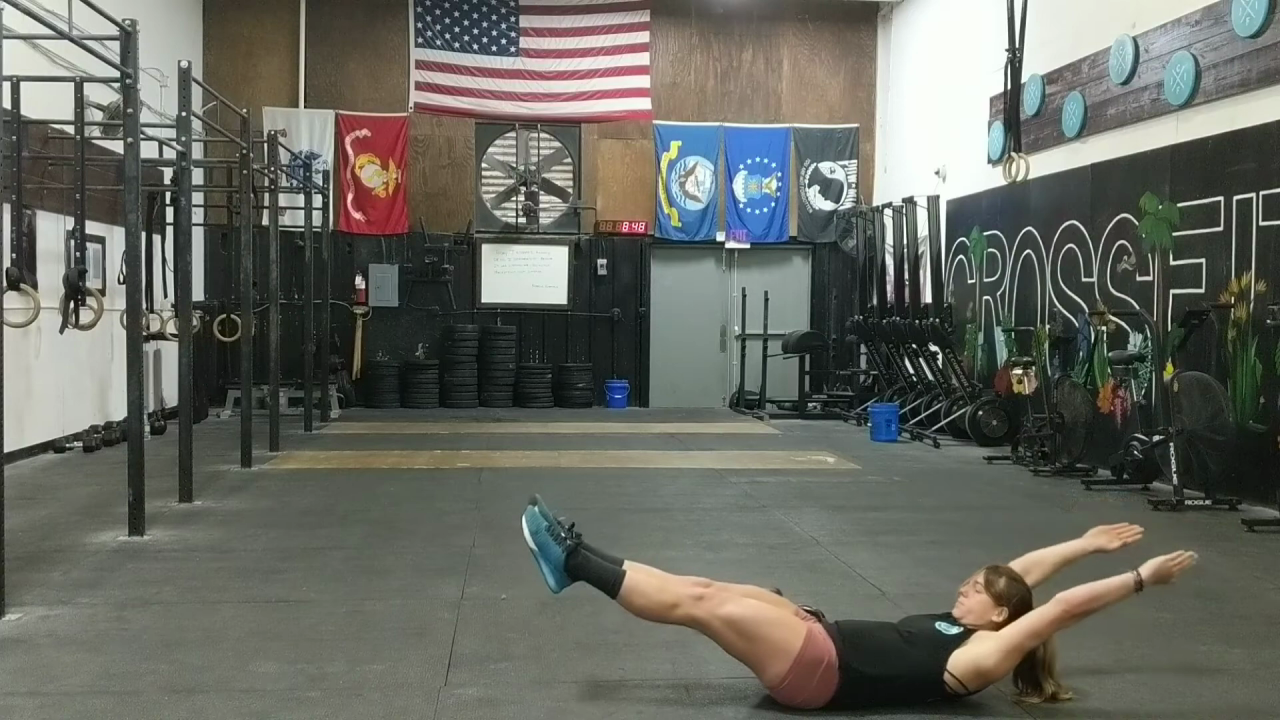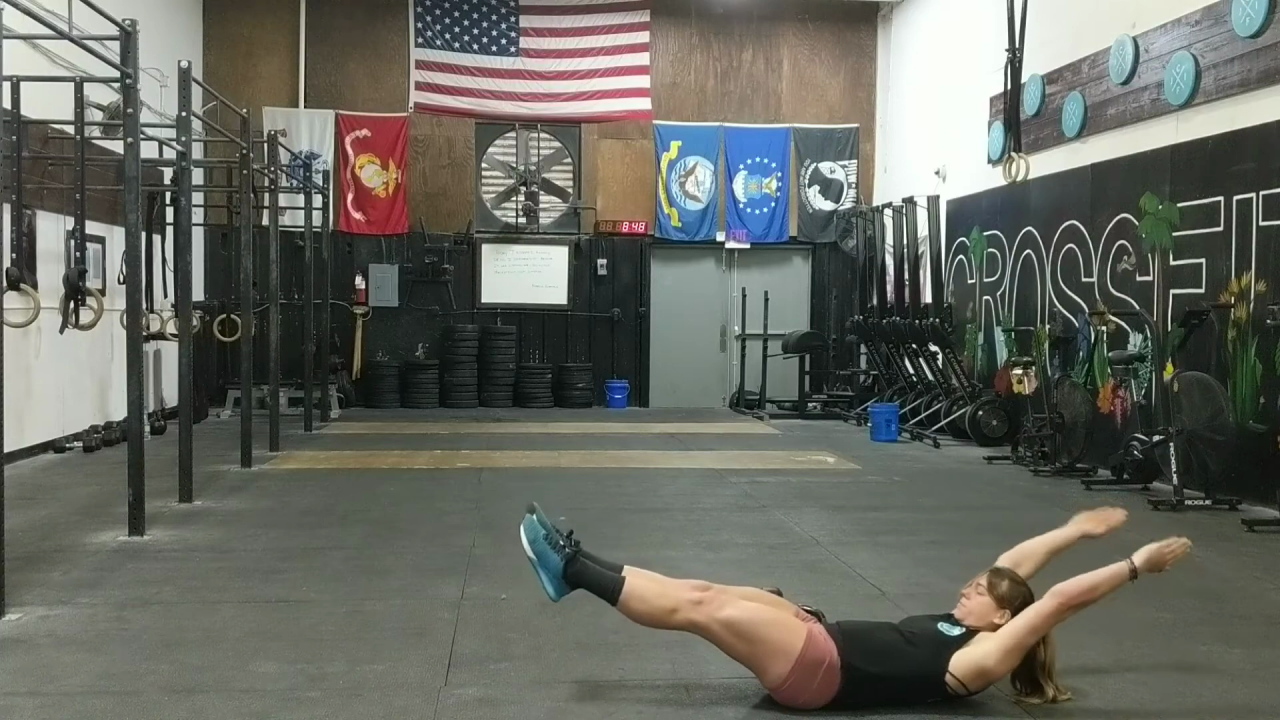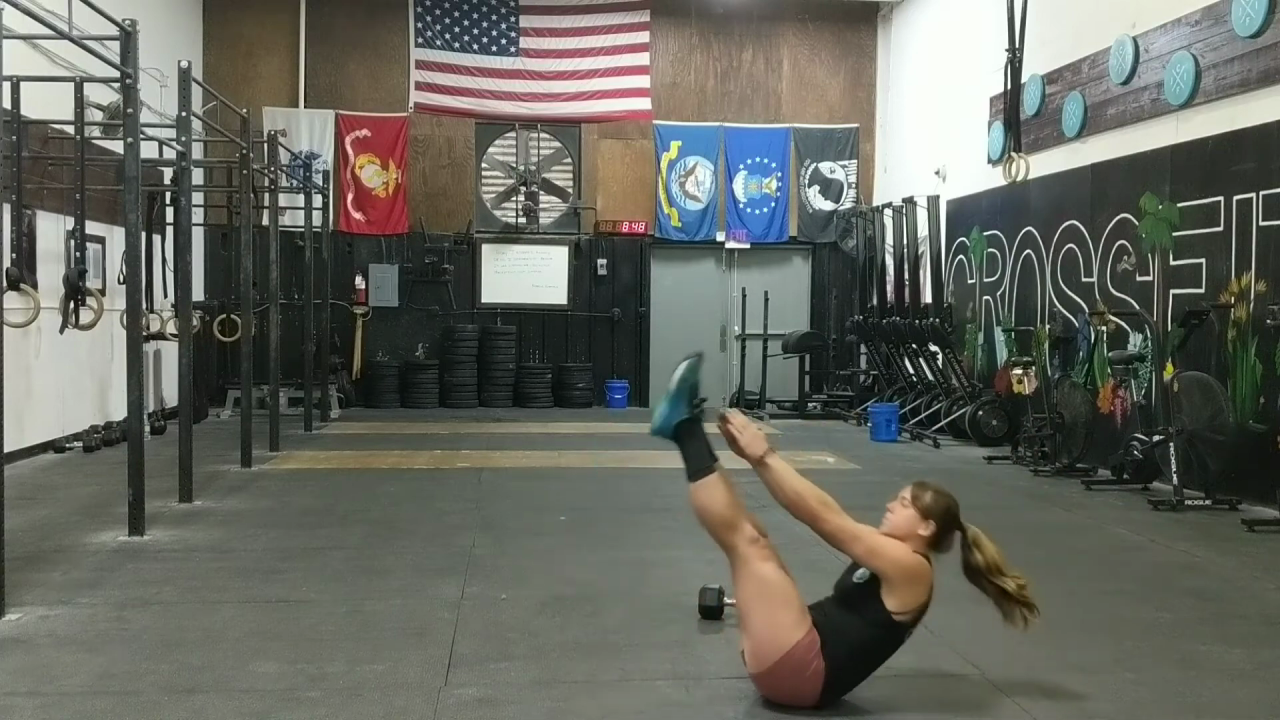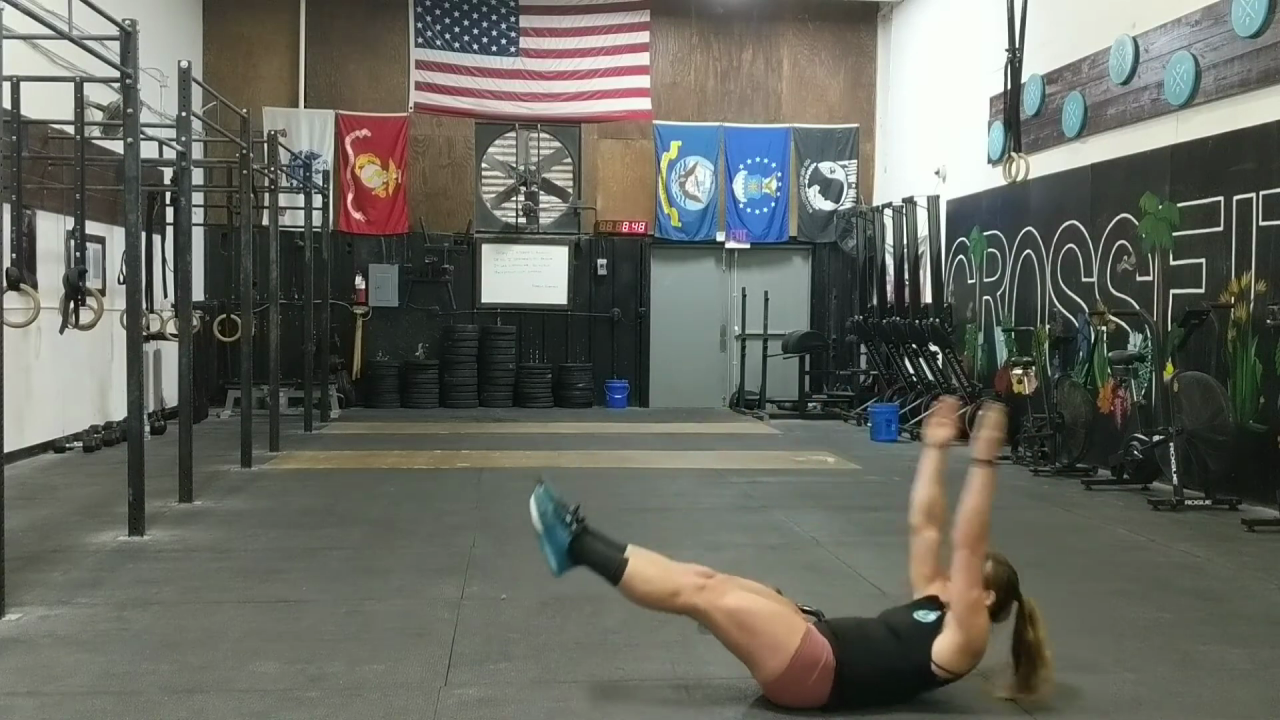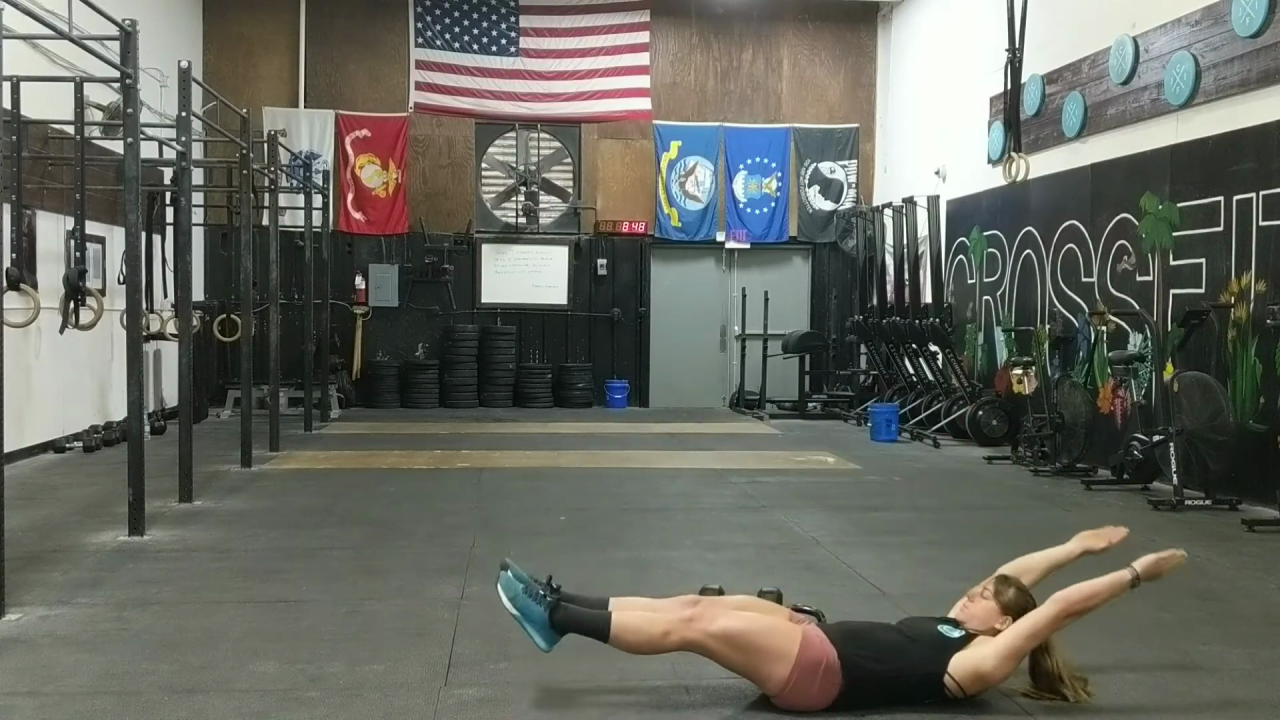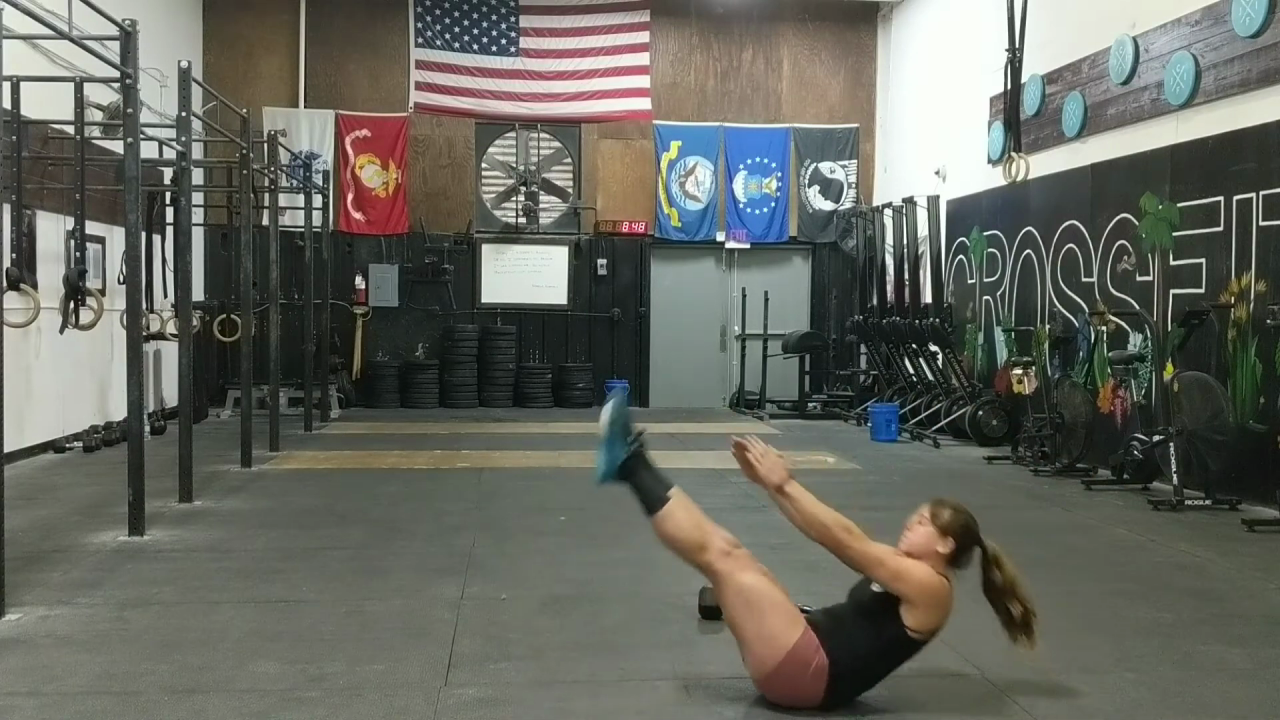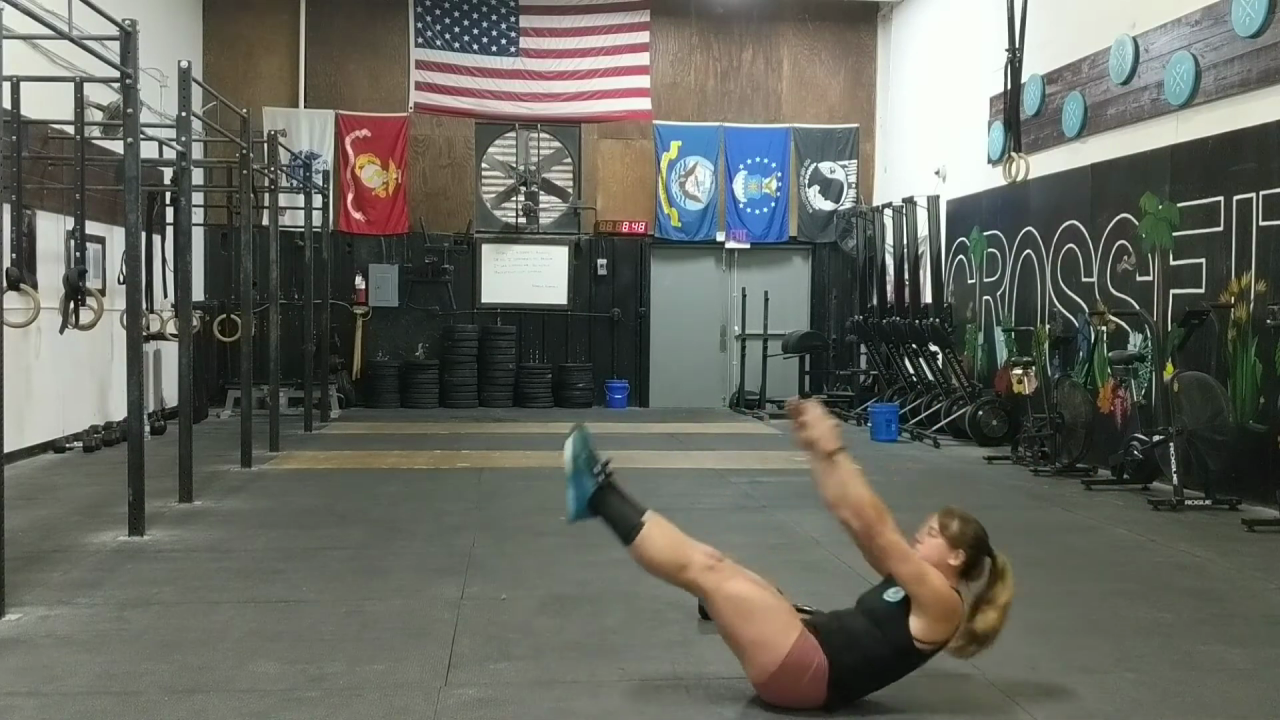
dt=0.5s
person 1, frame 1
left shoulder: (985, 655)
right shoulder: (961, 628)
left elbow: (1062, 607)
right elbow: (1018, 571)
left wrist: (1143, 577)
right wrist: (1084, 544)
left hip: (820, 669)
right hip: (820, 638)
left knee: (697, 600)
right knee: (701, 588)
left ankle: (575, 562)
right ankle: (578, 556)
person 1, frame 2
left shoulder: (993, 662)
right shoulder: (967, 629)
left elbow: (1056, 605)
right elbow: (1010, 570)
left wrist: (1134, 567)
right wrist: (1070, 531)
left hip: (825, 673)
right hip: (825, 639)
left knee: (699, 605)
right knee: (702, 588)
left ankle: (573, 570)
right ankle: (579, 563)
person 1, frame 3
left shoulder: (905, 567)
right shoulder: (887, 556)
left elbow: (825, 518)
right elbow: (825, 517)
left wrist: (763, 457)
right wrist: (757, 455)
left hip: (799, 673)
right hip: (791, 662)
left knee: (748, 542)
right knee: (748, 539)
left ankle: (686, 429)
person 1, frame 4
left shoulder: (962, 641)
right shoulder: (931, 606)
left elbow: (969, 554)
right elbow: (922, 524)
left wrist: (980, 464)
right wrist: (935, 448)
left hip: (812, 672)
right hip: (808, 647)
left knee: (695, 591)
right knee: (700, 580)
left ankle: (577, 544)
right ankle: (578, 541)
person 1, frame 5
left shoulder: (979, 664)
right shoulder: (956, 632)
left elbow: (1052, 609)
right elbow: (1008, 575)
left wrist: (1133, 573)
right wrist: (1076, 546)
left hip: (818, 671)
right hip: (815, 638)
left knee: (691, 624)
right knee: (695, 607)
left ankle: (561, 617)
right ankle: (562, 608)
person 1, frame 6
left shoulder: (926, 585)
right shoulder: (898, 568)
left elbow: (842, 536)
right elbow: (840, 538)
left wrist: (783, 484)
right wrist: (770, 478)
left hip: (808, 677)
right hip: (799, 666)
left knee: (720, 554)
right knee: (720, 547)
left ankle: (633, 464)
right ankle: (632, 463)
person 1, frame 7
left shoulder: (941, 602)
right shoulder: (911, 578)
left elbow: (875, 527)
right elbow: (850, 516)
left wrist: (835, 451)
right wrist: (817, 452)
left hip: (806, 675)
right hip: (805, 654)
left knee: (705, 569)
right knee: (709, 562)
left ankle: (601, 494)
right ankle: (601, 494)
